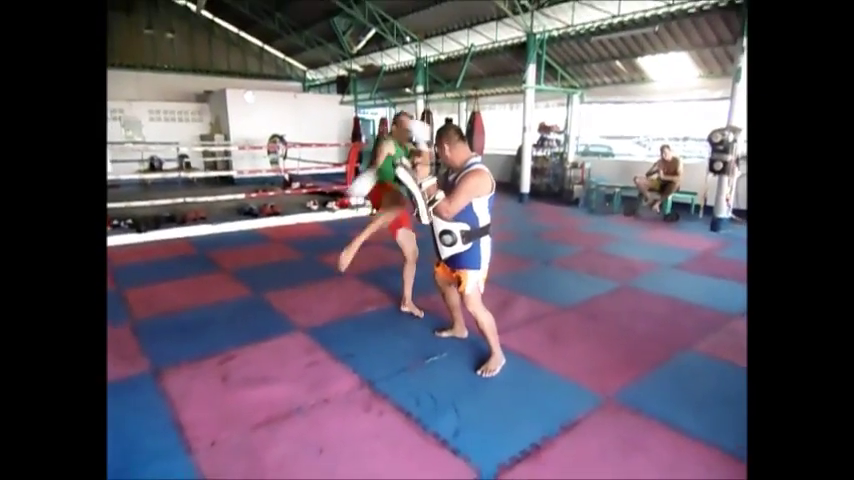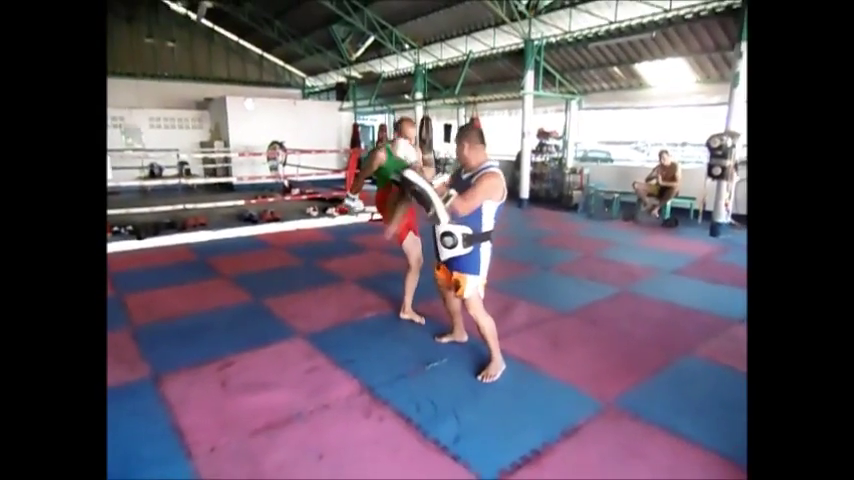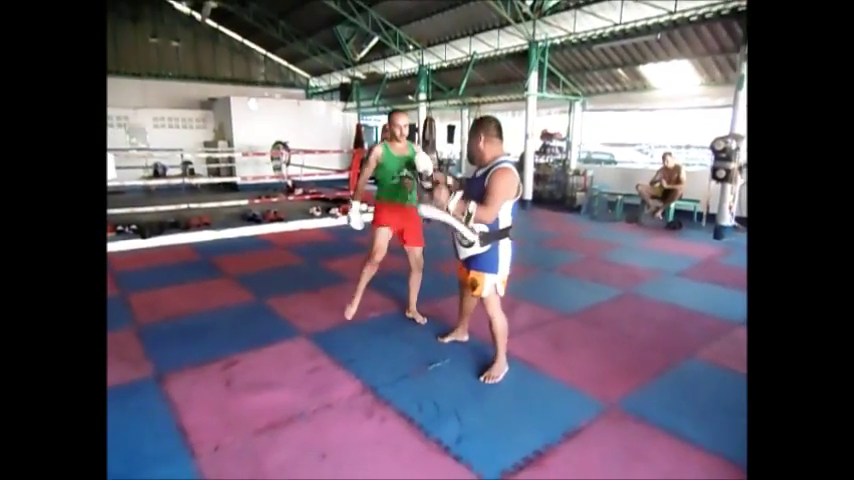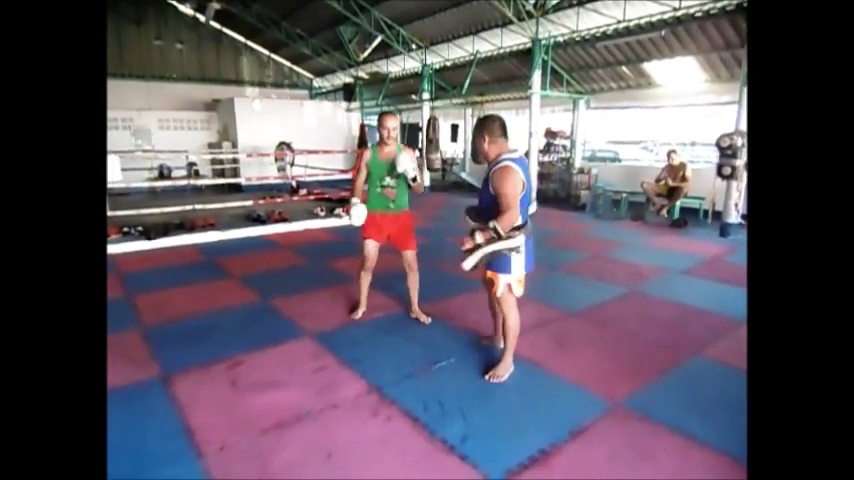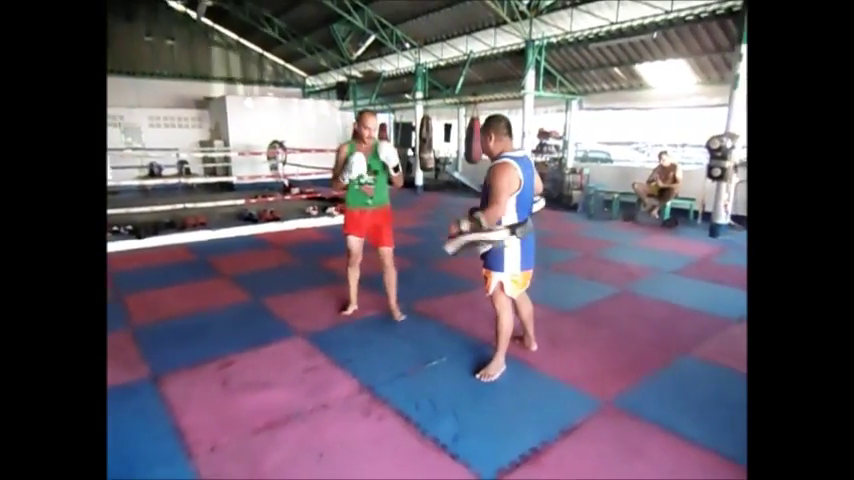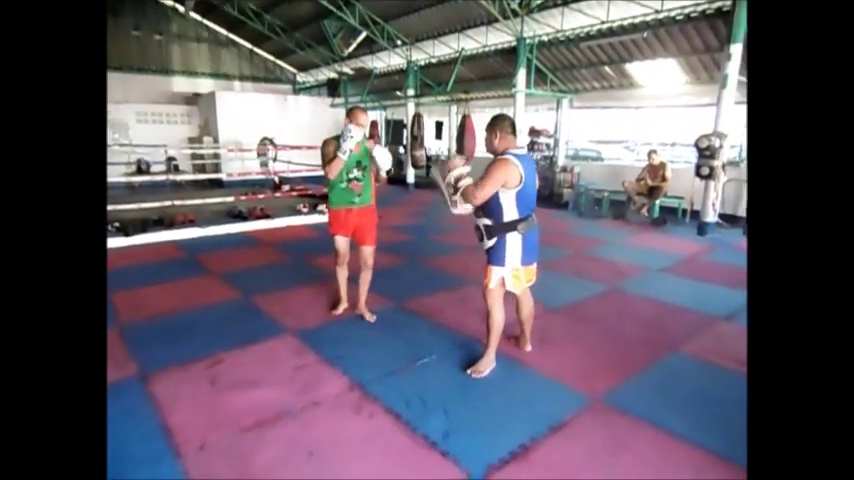
dt=0.2s
person 1, frame 1
left shoulder: (477, 176)
right shoulder: (455, 171)
left elbow: (446, 210)
right elbow: (443, 203)
left wrist: (425, 181)
right wrist: (423, 178)
left hip: (472, 249)
left knee: (473, 304)
right knee: (446, 285)
left ankle: (497, 354)
right ankle: (459, 328)
person 1, frame 2
left shoulder: (491, 178)
right shoulder: (463, 171)
left elbow: (460, 208)
right elbow: (449, 197)
left wrist: (436, 182)
left hip: (474, 253)
left knee: (474, 308)
right knee: (447, 289)
left ankle: (497, 359)
right ankle: (458, 332)
person 1, frame 3
left shoulder: (503, 173)
right shoulder: (485, 167)
left elbow: (486, 213)
right elbow: (472, 192)
left wrist: (449, 202)
right wrist: (450, 190)
left hip: (493, 250)
right hip: (477, 246)
left knee: (491, 307)
right knee: (467, 290)
left ankle: (501, 361)
right ankle: (461, 331)
person 1, frame 4
left shoulder: (504, 171)
right shoulder: (517, 161)
left elbow: (509, 217)
right elbow: (526, 193)
left wrist: (476, 238)
left hip: (509, 248)
left knee: (505, 303)
right knee: (495, 293)
left ankle: (507, 361)
right ankle: (499, 336)
person 1, frame 5
left shoulder: (502, 168)
right shoulder: (523, 161)
left elbow: (496, 212)
right elbow: (537, 188)
left wrist: (463, 226)
left hip: (506, 245)
right hip: (522, 240)
left knee: (501, 302)
right knee: (518, 294)
left ankle: (499, 359)
right ankle: (530, 339)
person 1, frame 6
left shoulder: (503, 165)
right shoulder: (526, 160)
left elbow: (474, 198)
left wrist: (457, 172)
left hip: (509, 241)
right hip: (524, 236)
left knee: (493, 298)
right knee: (522, 291)
left ankle: (489, 356)
right ankle: (525, 339)
person 2, frame 1
left shoulder: (405, 147)
right shoulder: (387, 144)
right elbow: (373, 166)
left hip: (399, 206)
right hip: (383, 192)
left knee: (412, 254)
right knee: (398, 208)
left ankle: (407, 302)
right ankle: (355, 244)
person 2, frame 2
left shoulder: (414, 153)
right shoulder: (382, 153)
right elbow: (362, 176)
left wrist: (416, 167)
right wrist: (353, 196)
left hip: (407, 210)
right hip: (389, 198)
left knee: (416, 262)
left ankle: (407, 309)
person 2, frame 3
left shoulder: (415, 150)
right shoulder: (379, 150)
right elbow: (363, 180)
left wrist: (428, 172)
right wrist: (354, 207)
left hip: (410, 211)
right hip: (386, 207)
left knee: (417, 263)
right knee: (377, 255)
left ankle: (412, 308)
right ankle: (356, 299)
person 2, frame 4
left shoulder: (407, 153)
right shoulder: (367, 154)
left elbow: (419, 190)
right elbow: (359, 183)
left wrist: (413, 176)
right wrist: (355, 201)
left hip: (401, 216)
right hip: (375, 216)
left knee: (411, 265)
right knee: (367, 264)
left ankle: (415, 308)
right ankle: (362, 304)
person 2, frame 5
left shoulder: (383, 148)
right shoulder: (345, 149)
left elbow: (399, 184)
right elbow: (336, 184)
left wrist: (394, 165)
right wrist: (347, 175)
left hip: (380, 211)
right hip: (354, 212)
left knee: (387, 261)
right knee: (354, 259)
left ankle: (393, 304)
right ankle: (353, 301)
person 2, frame 6
left shoulder: (369, 146)
right shoulder: (331, 144)
left elbow: (377, 180)
right elbow: (330, 174)
left wrist: (384, 168)
right wrist: (345, 149)
left hip: (365, 210)
right hip: (339, 211)
left knee: (367, 261)
right knee: (341, 258)
left ankle: (361, 305)
right ankle: (343, 300)
